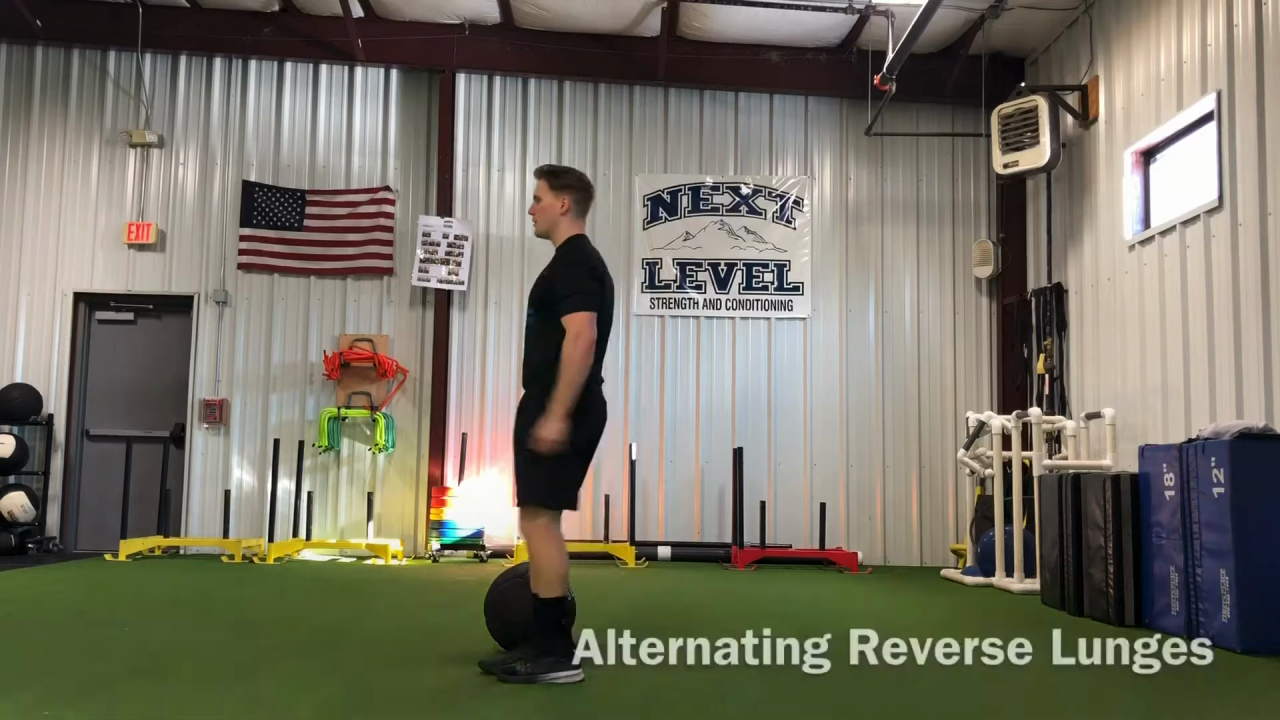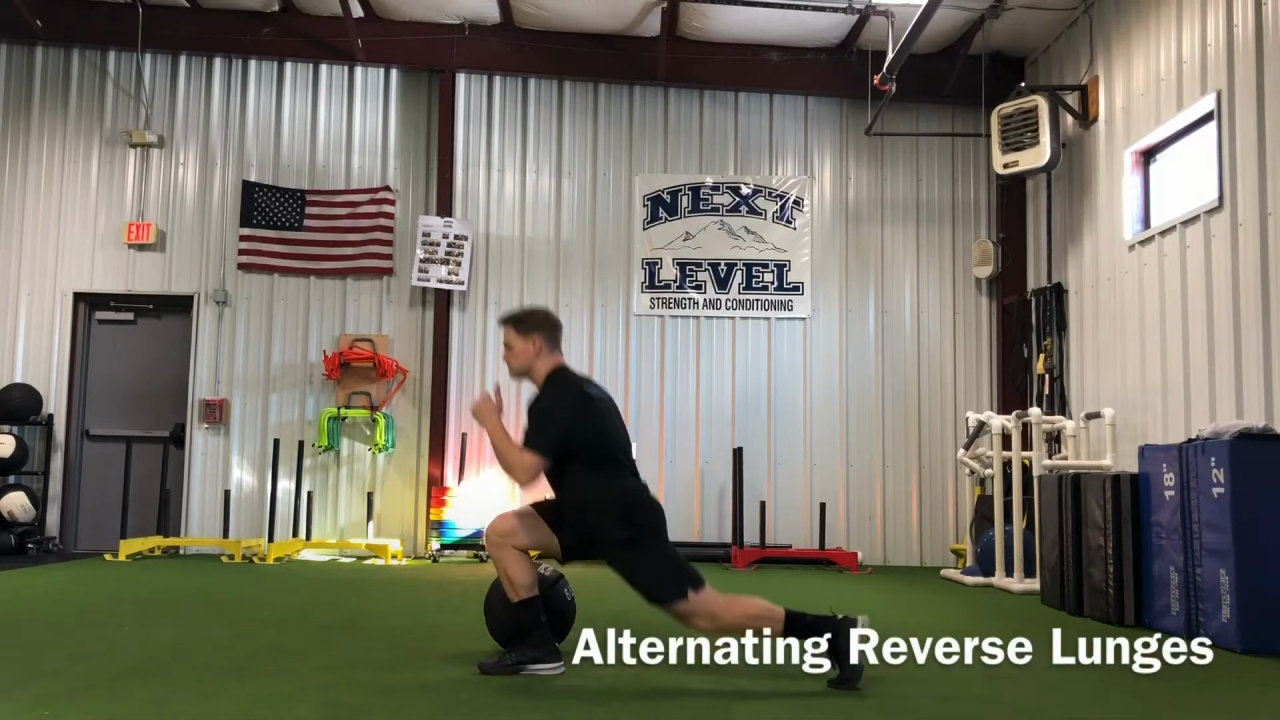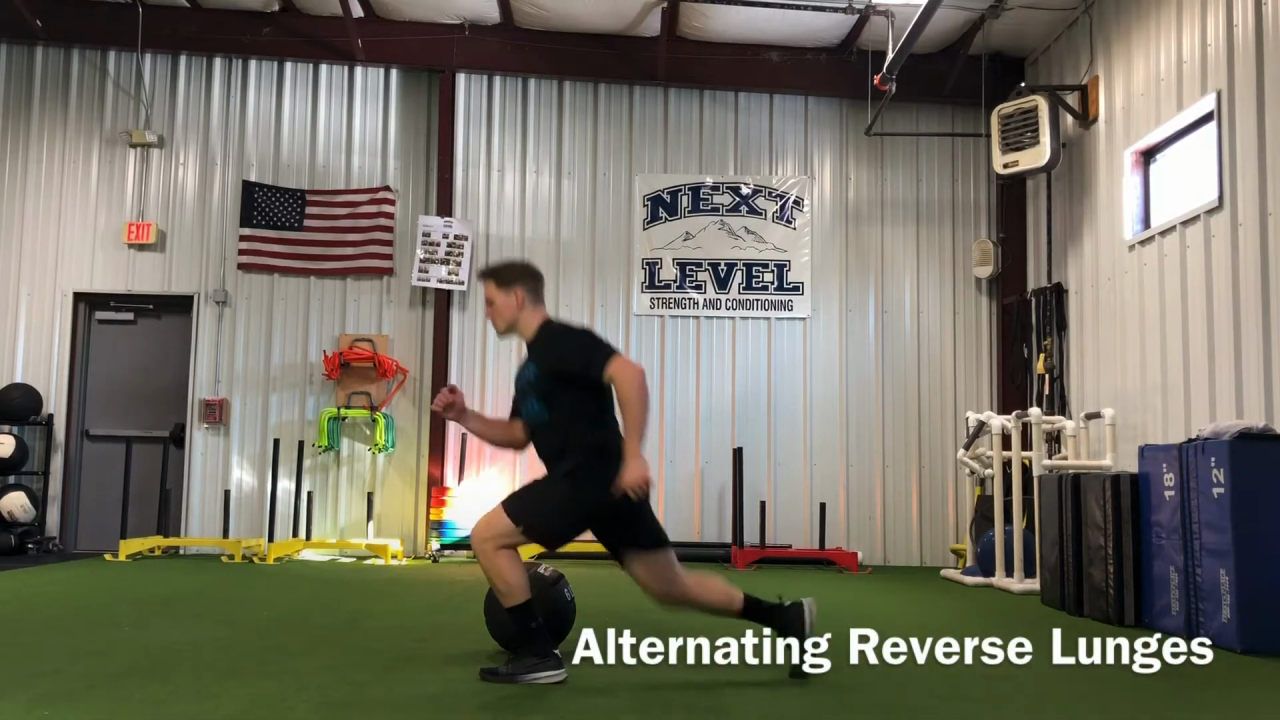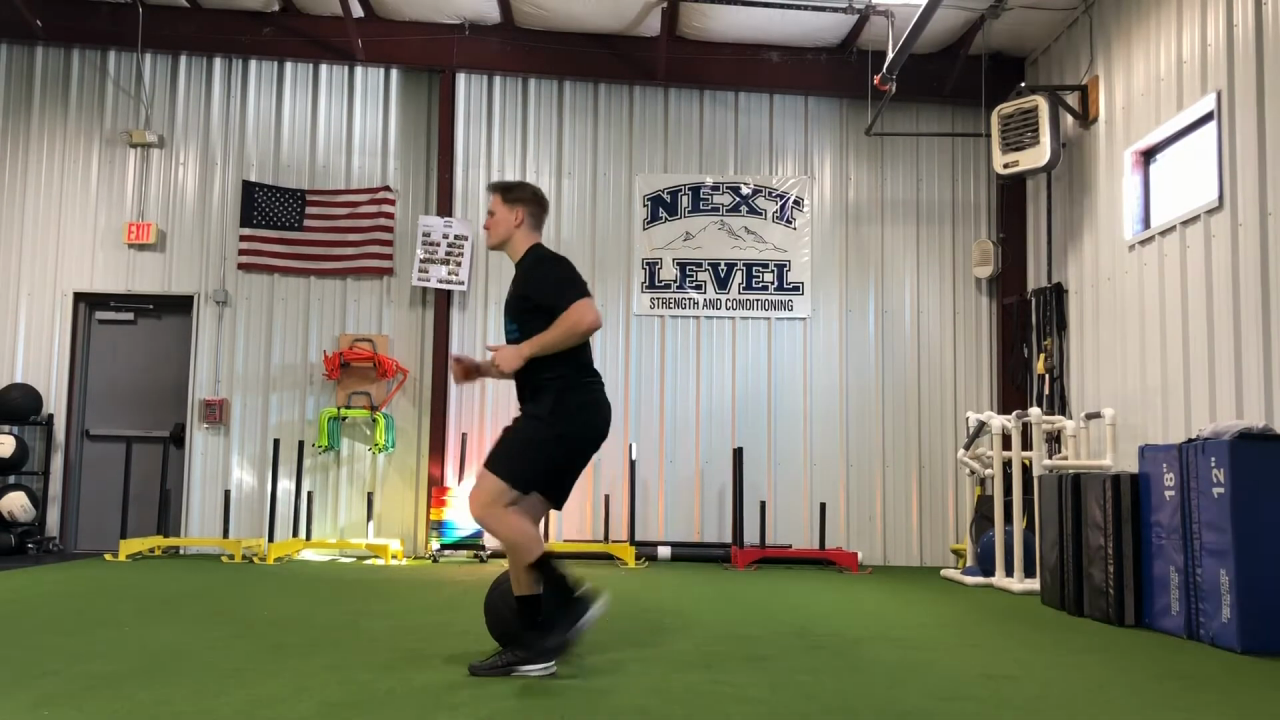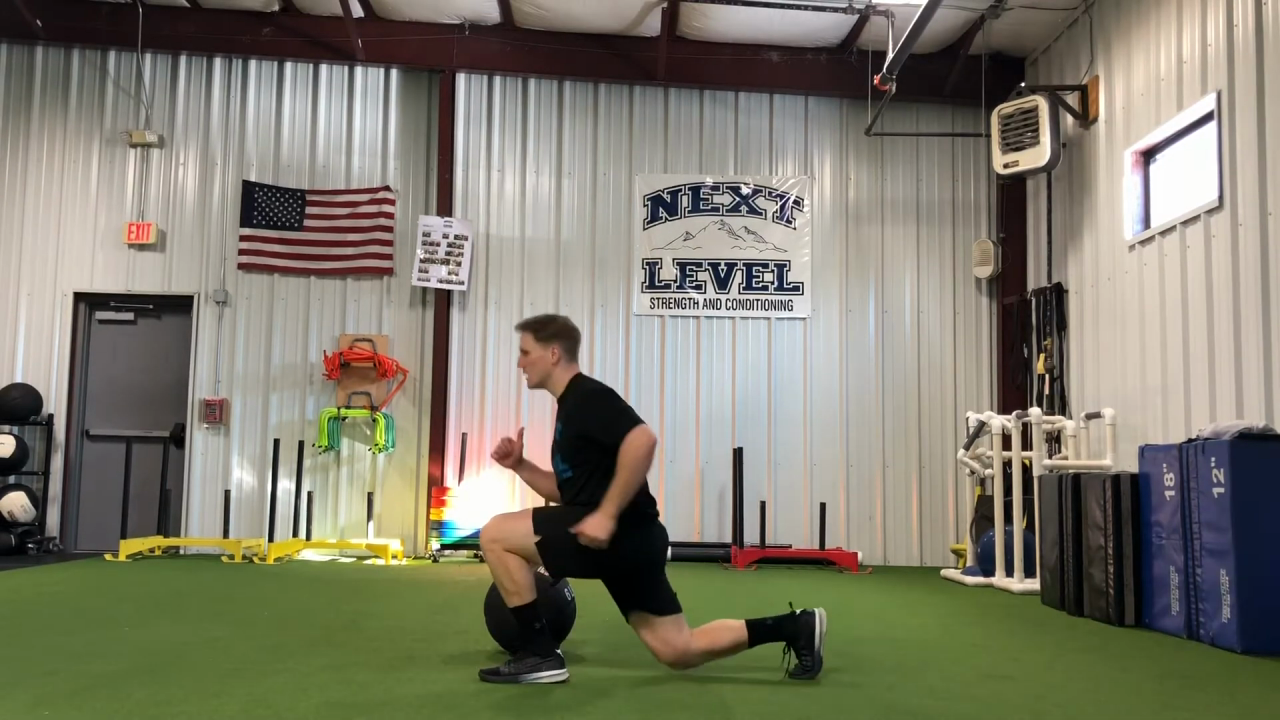
dt=1s
person 1, frame 1
left shoulder: (573, 260)
right shoulder: (581, 263)
left elbow: (581, 339)
left wrist: (555, 414)
left hip: (557, 413)
right hip: (565, 412)
left knee: (538, 524)
right knee: (541, 523)
left ankle: (558, 650)
right ankle: (544, 644)
person 1, frame 2
left shoulder: (555, 397)
right shoulder: (576, 390)
left elbow: (525, 472)
left wrist: (492, 426)
left hip: (626, 526)
right hip: (597, 515)
left knee: (706, 613)
right knee: (502, 534)
left ankle: (832, 633)
right ankle: (537, 646)
person 1, frame 3
left shoulder: (563, 340)
right shoulder: (533, 361)
left elbow: (629, 374)
right elbow: (514, 435)
left wrist: (632, 455)
right wrist: (463, 416)
left hip: (593, 474)
right hip: (593, 478)
left knee: (486, 536)
right knee: (670, 585)
left ankle: (539, 654)
right ankle: (785, 617)
person 1, frame 4
left shoulder: (541, 266)
right shoulder: (534, 273)
left elbow: (588, 316)
left wrist: (523, 351)
right wrist: (483, 368)
left hip: (565, 412)
right hip: (563, 412)
left knee: (488, 505)
right knee: (519, 518)
left ankle: (570, 601)
right ankle: (534, 643)
person 1, frame 5
left shoulder: (587, 397)
right shoulder: (574, 411)
left elbow: (642, 439)
right elbow: (567, 490)
left wrist: (607, 514)
right wrist: (519, 464)
left hip: (616, 531)
right hip: (624, 534)
left knee: (499, 538)
right knee: (677, 649)
left ankle: (538, 655)
right ankle: (798, 627)
